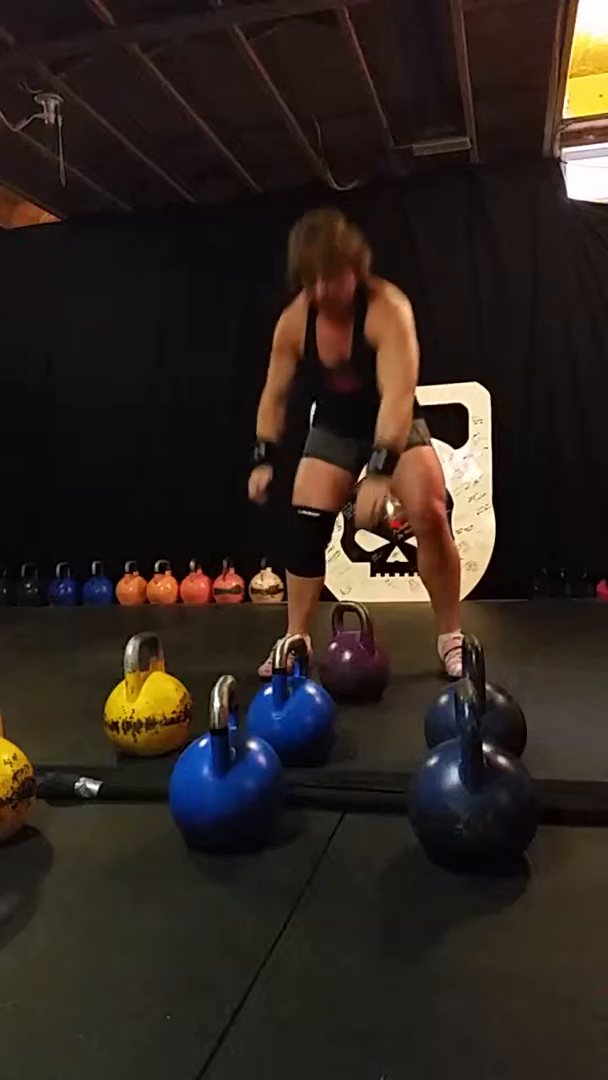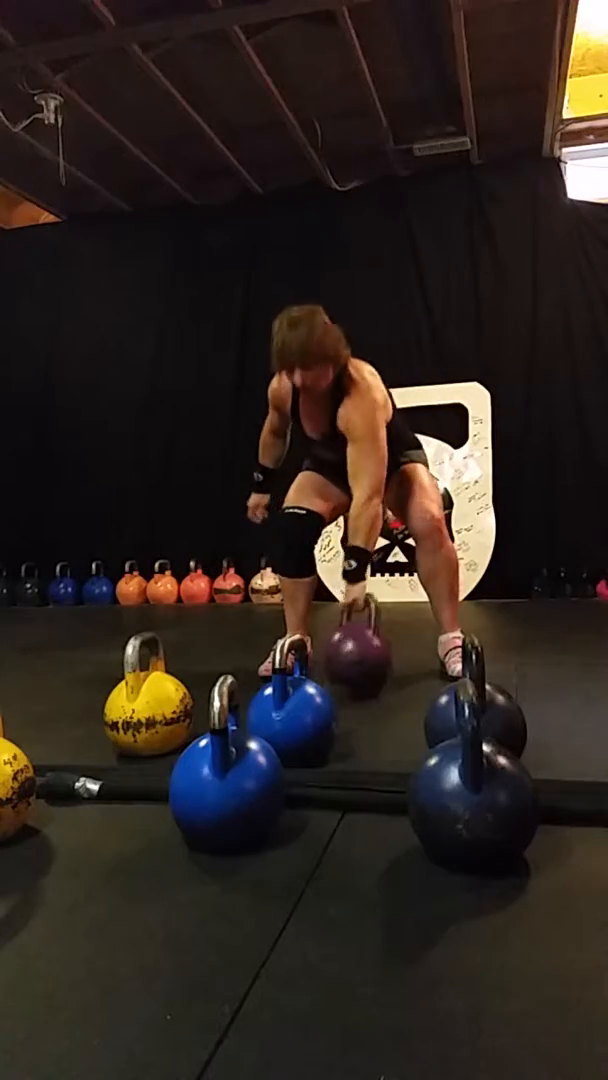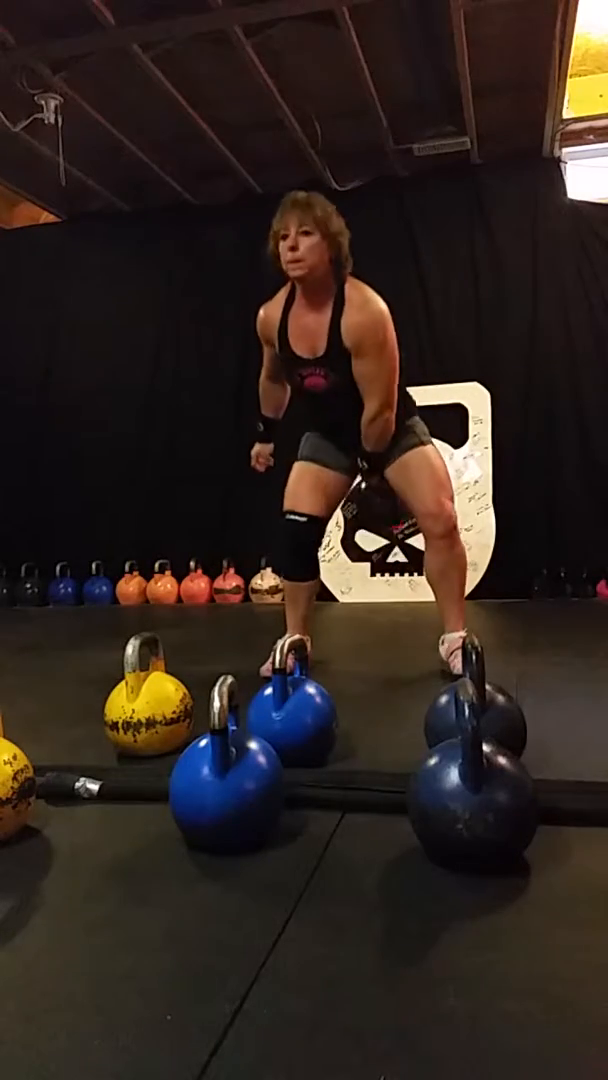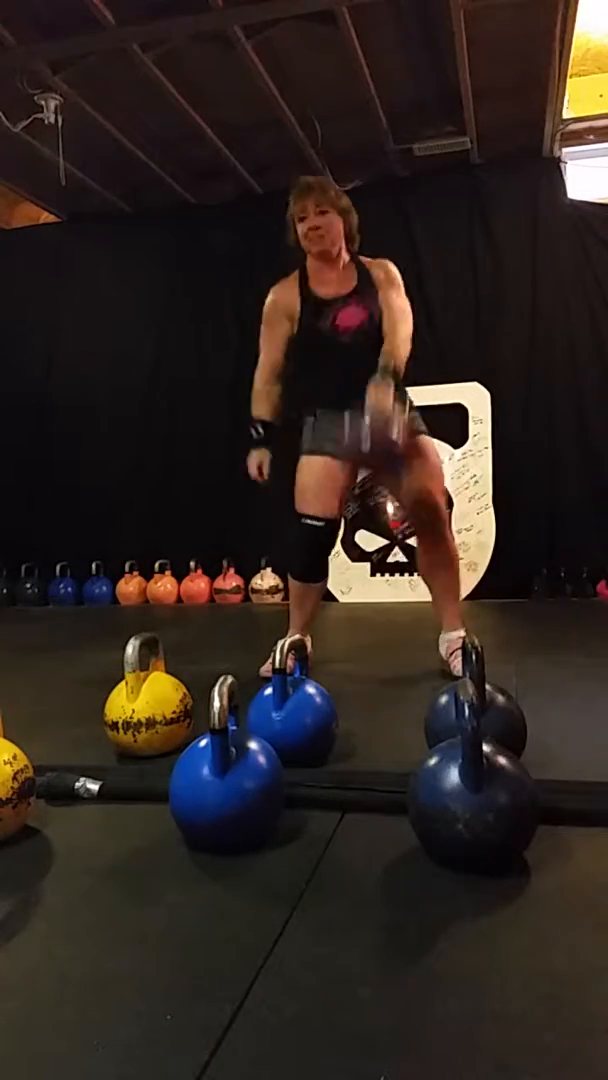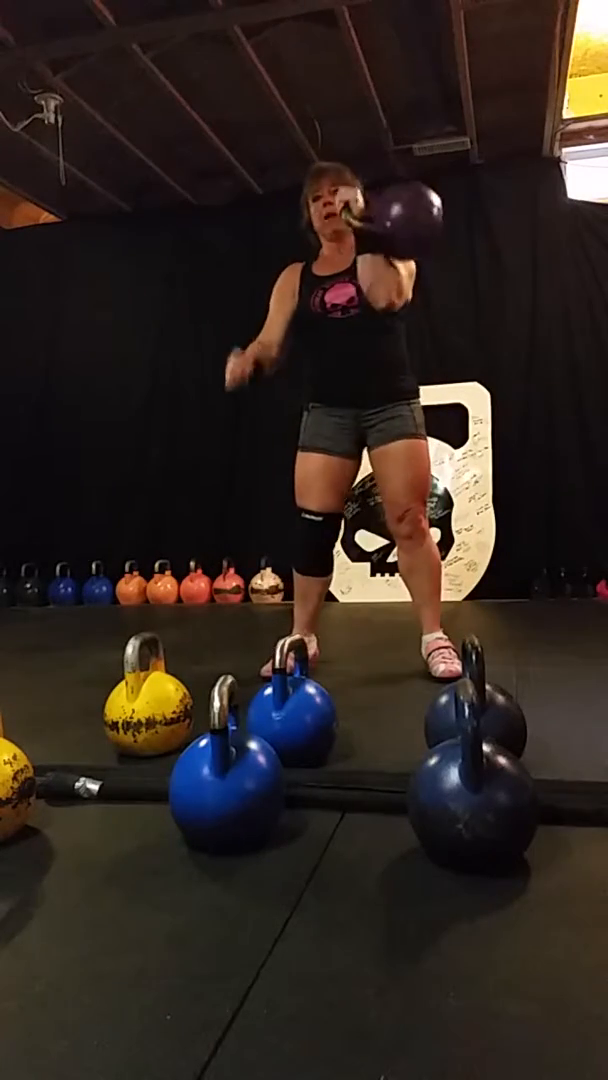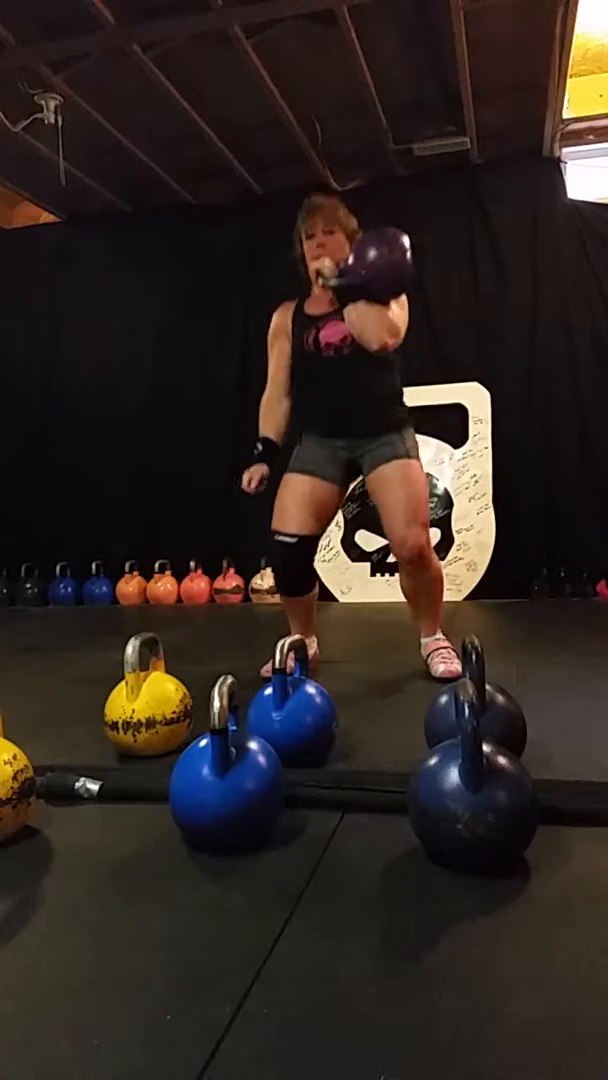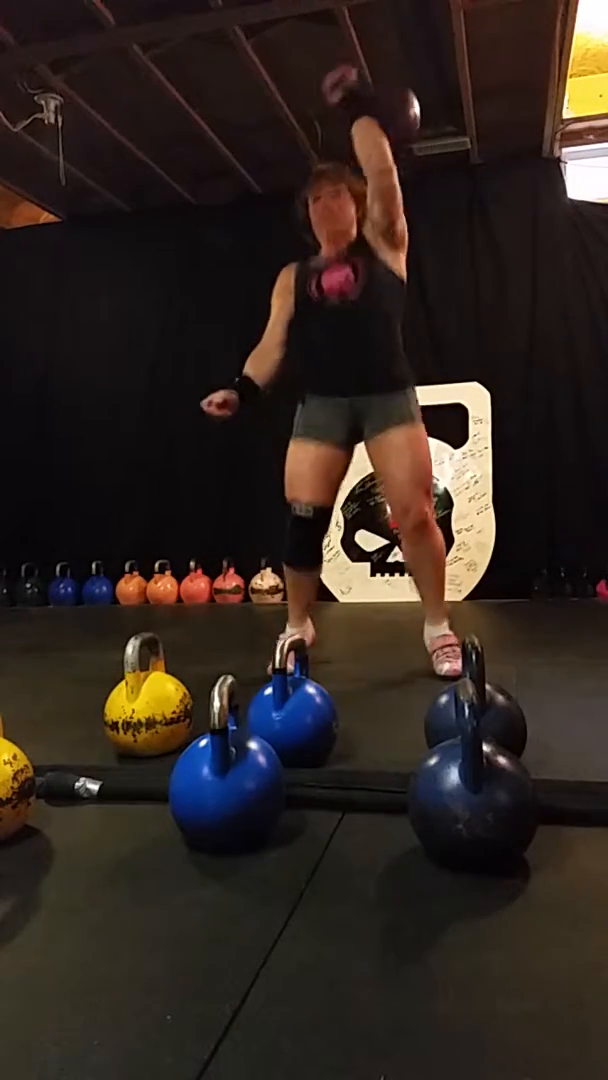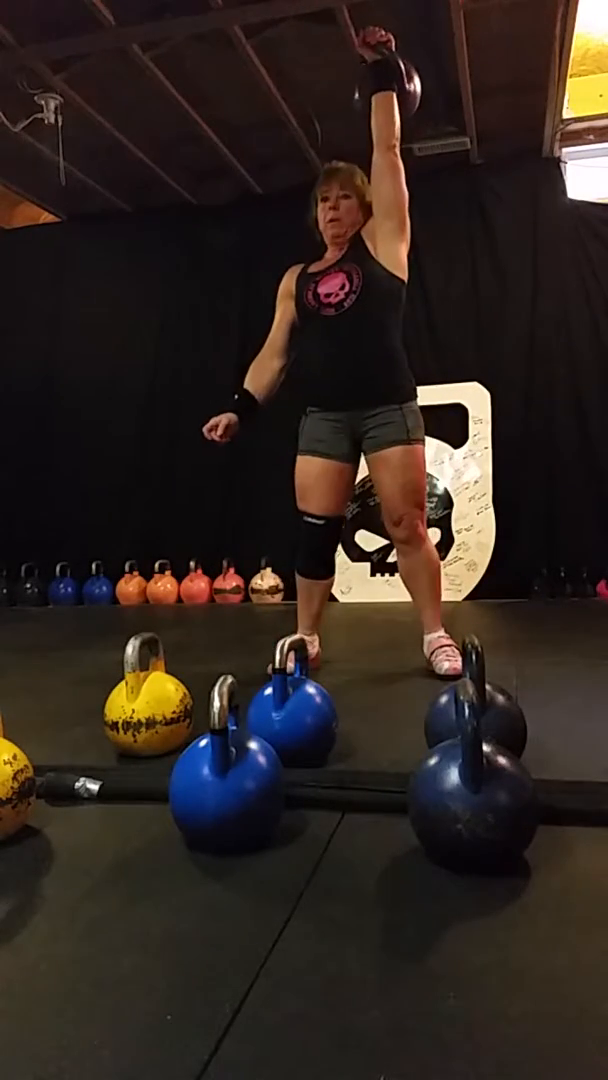
dt=0.5s
person 1, frame 1
left shoulder: (387, 309)
right shoulder: (294, 322)
left elbow: (399, 396)
right elbow: (274, 396)
left wrist: (379, 473)
right wrist: (263, 460)
left hip: (394, 429)
right hip: (333, 429)
left knee: (429, 512)
right knee: (305, 526)
left ankle: (451, 639)
person 1, frame 2
left shoulder: (361, 397)
right shoulder: (281, 388)
left elbow: (367, 495)
right elbow: (274, 432)
left wrist: (355, 576)
right wrist: (262, 486)
left hip: (392, 458)
right hip: (328, 464)
left knee: (429, 523)
right knee: (292, 528)
left ankle: (451, 641)
person 1, frame 3
left shoulder: (364, 313)
right shoulder: (271, 317)
left elbow: (381, 407)
left wrist: (370, 466)
right wrist: (265, 434)
left hip: (393, 429)
right hip: (326, 436)
left knee: (439, 519)
right knee: (296, 531)
left ankle: (455, 639)
right ankle: (296, 643)
person 1, frame 4
left shoulder: (381, 274)
right shoulder: (286, 294)
left elbow: (399, 334)
right elbow: (268, 373)
left wrist: (386, 383)
right wrist: (261, 438)
left hip: (390, 411)
right hip: (328, 418)
left knee: (432, 518)
right knee: (312, 531)
left ankle: (453, 637)
right ankle: (296, 640)
person 1, frame 5
left shoulder: (383, 253)
right shoulder: (295, 277)
left elbow: (390, 297)
right elbow: (272, 341)
right wrist: (247, 357)
left hip: (393, 405)
right hip: (327, 411)
left knee: (409, 523)
right knee: (314, 527)
left ankle: (434, 638)
right ankle: (302, 640)
person 1, frame 6
right shoulder: (287, 318)
left elbow: (383, 337)
right elbow: (277, 393)
right wrist: (264, 454)
left hip: (385, 436)
right hip: (319, 442)
left knee: (412, 544)
right knee: (286, 546)
left ankle: (433, 638)
right ankle: (302, 641)
person 1, frame 7
left shoulder: (382, 242)
right shoulder: (294, 278)
left elbow: (380, 170)
right elbow: (271, 347)
left wrist: (356, 106)
right wrist: (242, 390)
left hip: (387, 394)
right hip: (323, 401)
left knee: (414, 512)
right knee: (303, 516)
left ankle: (438, 628)
right ankle: (297, 624)
person 1, frame 8
left shoulder: (383, 243)
right shoulder: (297, 279)
left elbow: (386, 151)
right elbow: (274, 351)
left wrist: (380, 72)
right wrist: (240, 406)
left hip: (387, 408)
right hip: (324, 416)
left knee: (406, 526)
right knee: (316, 531)
left ankle: (435, 635)
right ankle: (306, 639)
